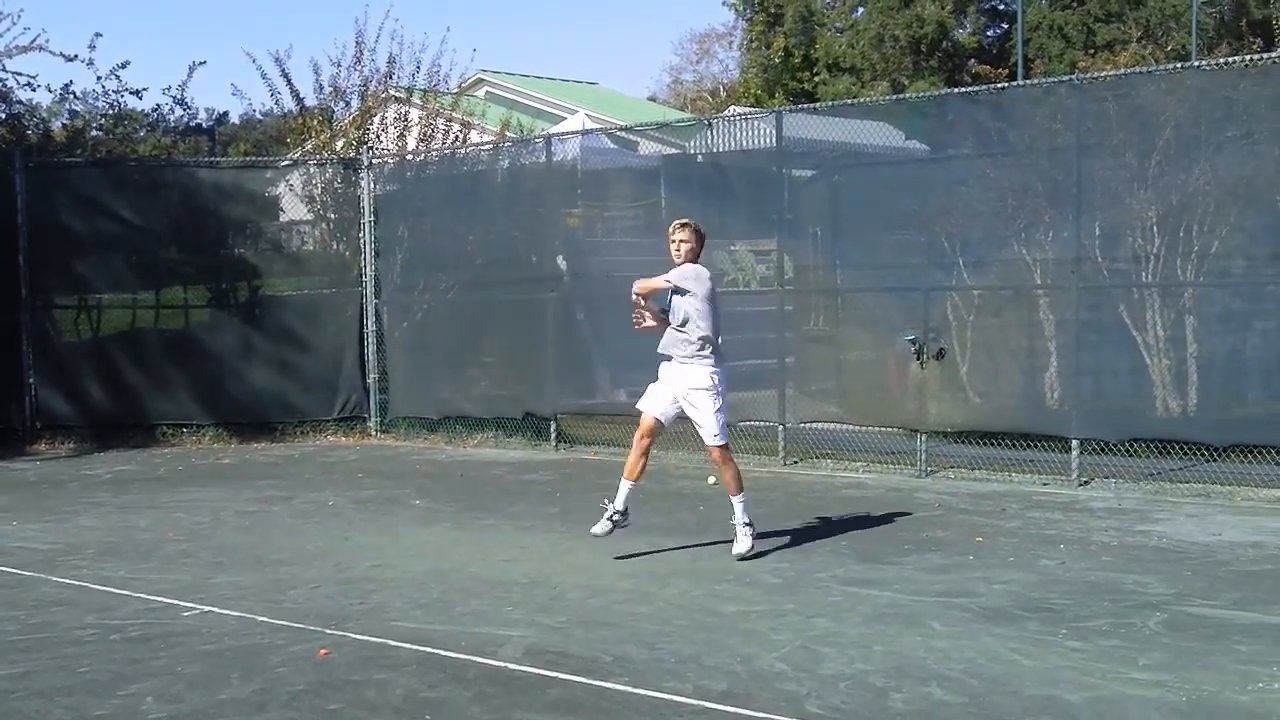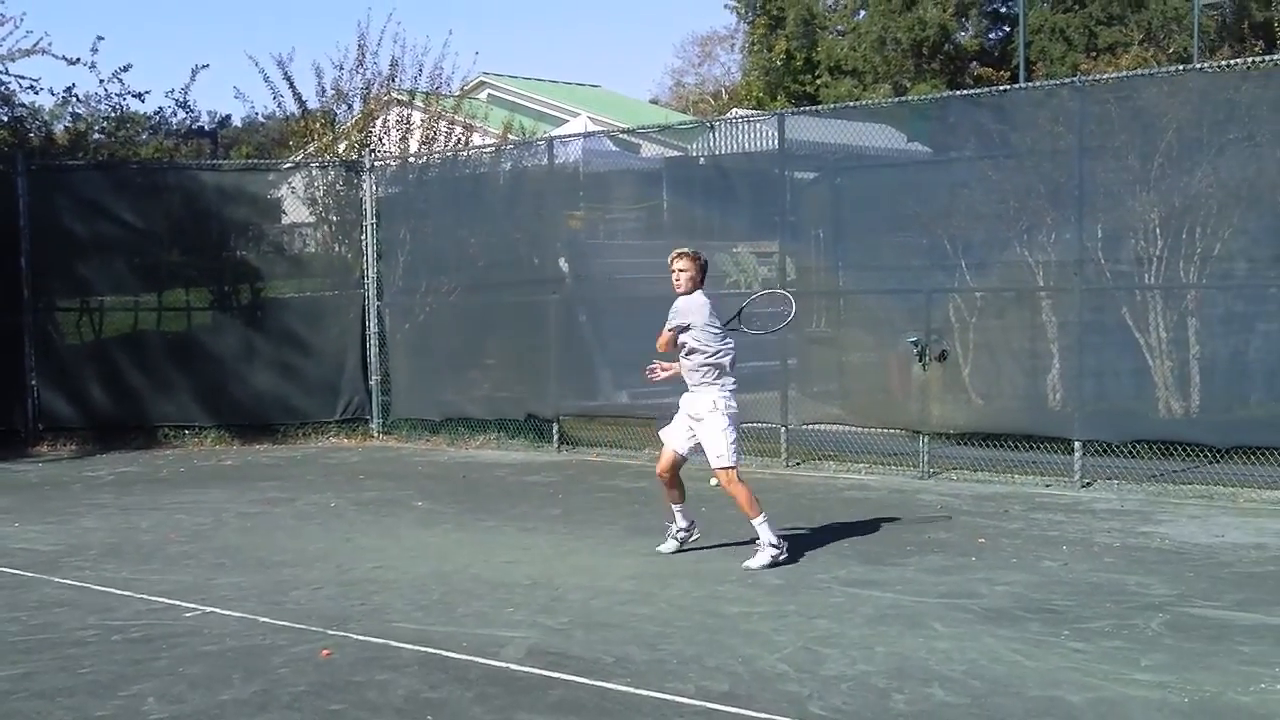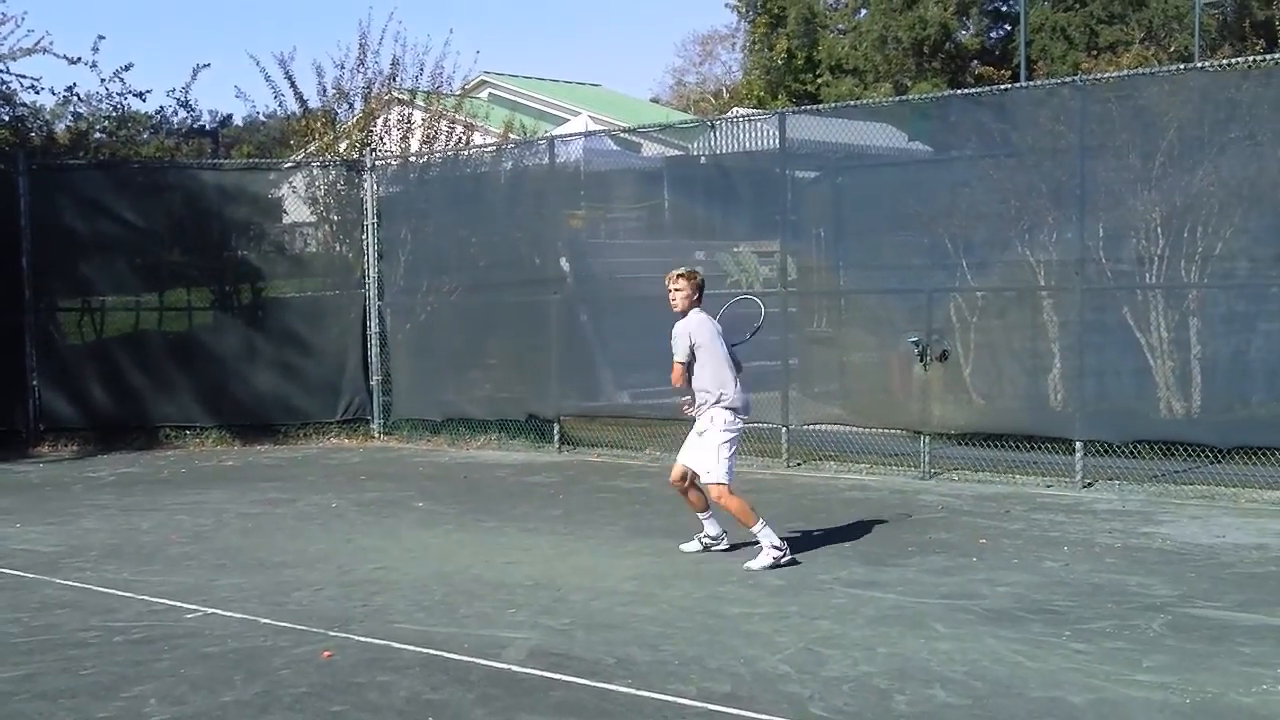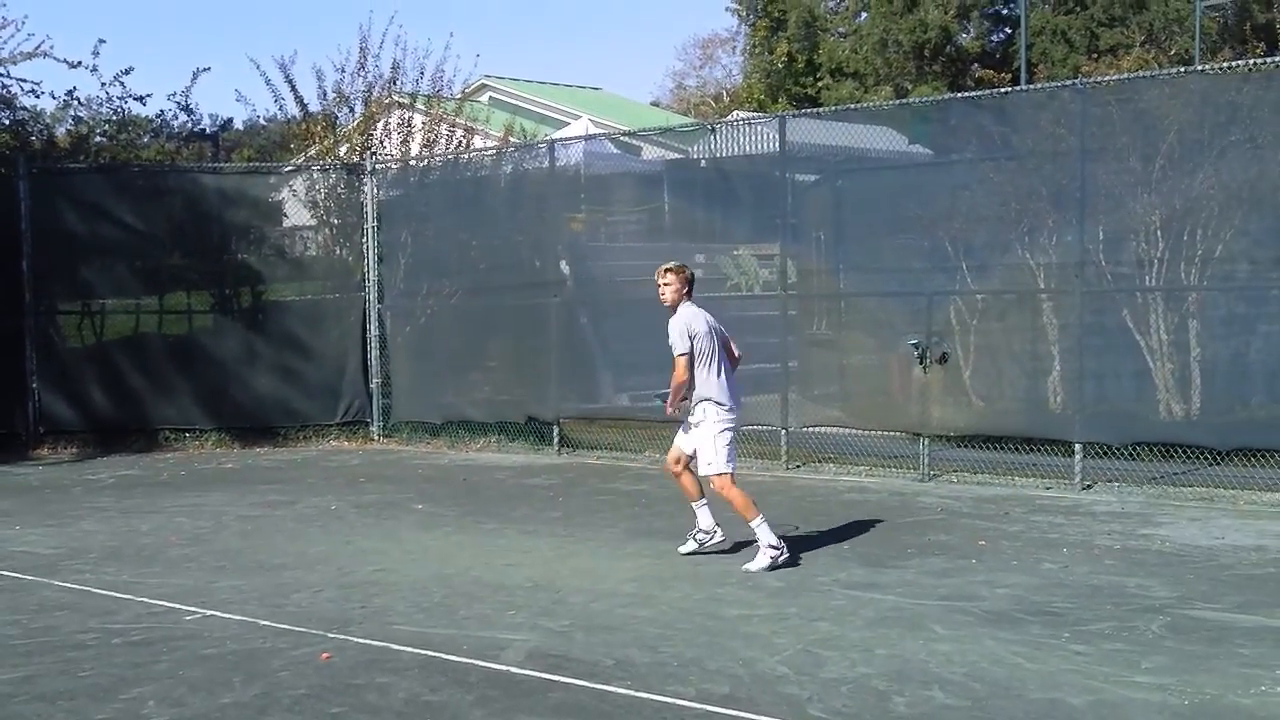
dt=0.1s
person 1, frame 1
left shoulder: (696, 273)
right shoulder: (675, 284)
left elbow: (640, 288)
left wrist: (640, 295)
right wrist: (656, 318)
left hip: (701, 375)
right hip: (671, 371)
left knee: (718, 453)
right knee: (643, 434)
left ankle: (744, 524)
right ankle: (619, 509)
person 1, frame 2
left shoulder: (687, 304)
right shoulder: (696, 305)
left elbow: (663, 346)
left wrist: (673, 364)
right wrist: (675, 368)
left hip: (715, 400)
right hip: (695, 402)
left knee: (727, 477)
right knee: (665, 469)
left ankle: (771, 543)
right ankle: (683, 526)
person 1, frame 3
left shoulder: (684, 327)
right shoulder: (706, 324)
left elbow: (679, 379)
right elbow: (735, 367)
left wrist: (691, 392)
left hip: (720, 416)
right hip: (710, 414)
left knee: (719, 492)
right knee: (678, 478)
left ankle: (774, 546)
right ankle: (713, 534)
person 1, frame 4
left shoulder: (680, 322)
right shoulder: (704, 317)
left elbow: (682, 374)
right elbow: (736, 356)
left wrist: (673, 400)
left hip: (712, 409)
right hip: (707, 407)
left knee: (723, 482)
right knee: (676, 462)
left ankle: (771, 545)
right ankle: (707, 528)
